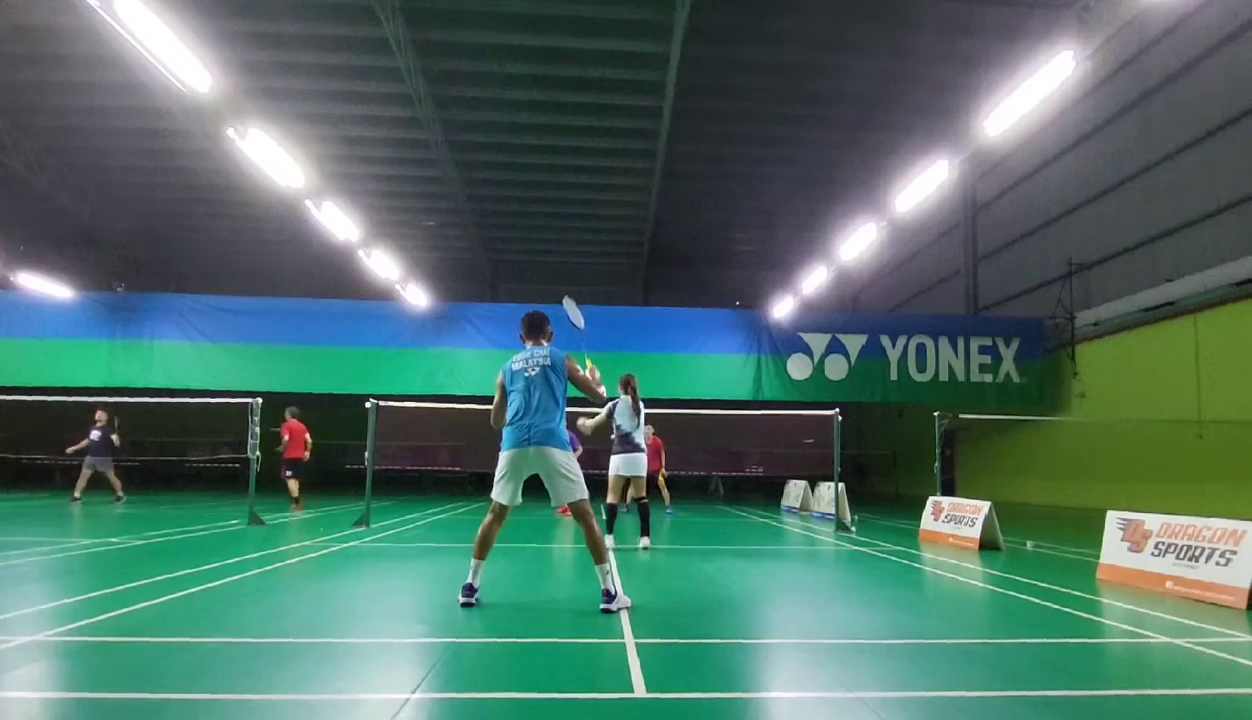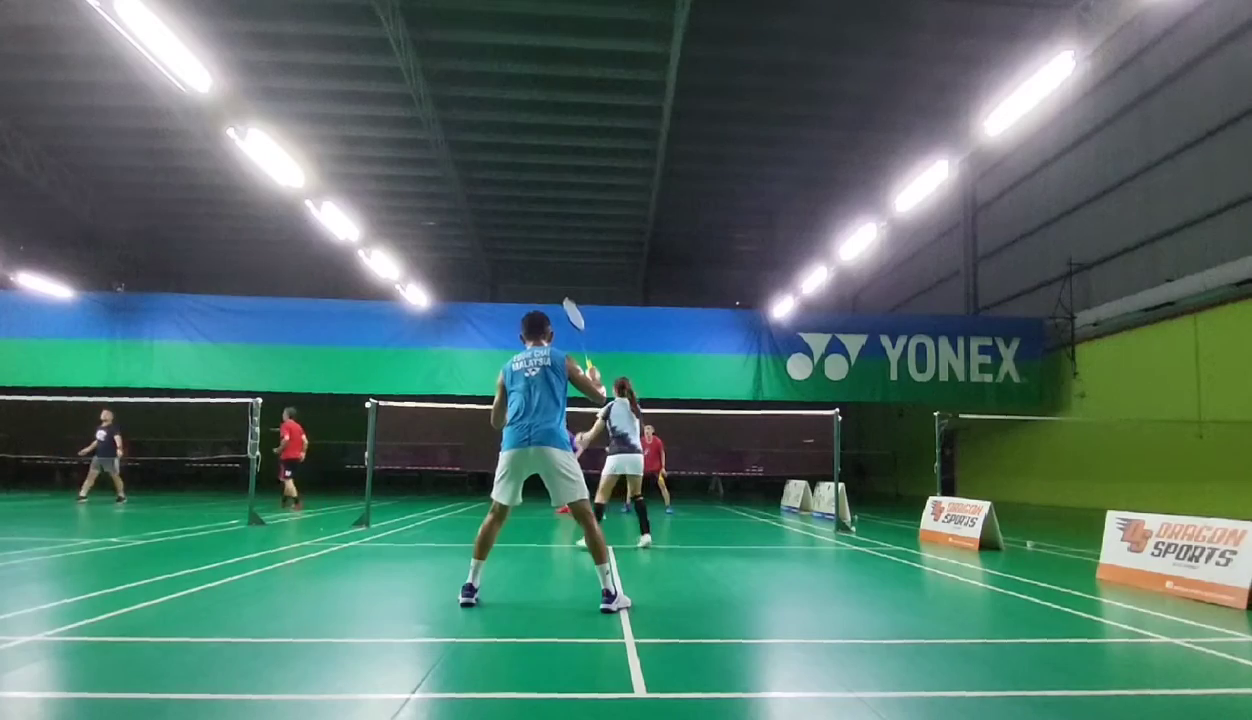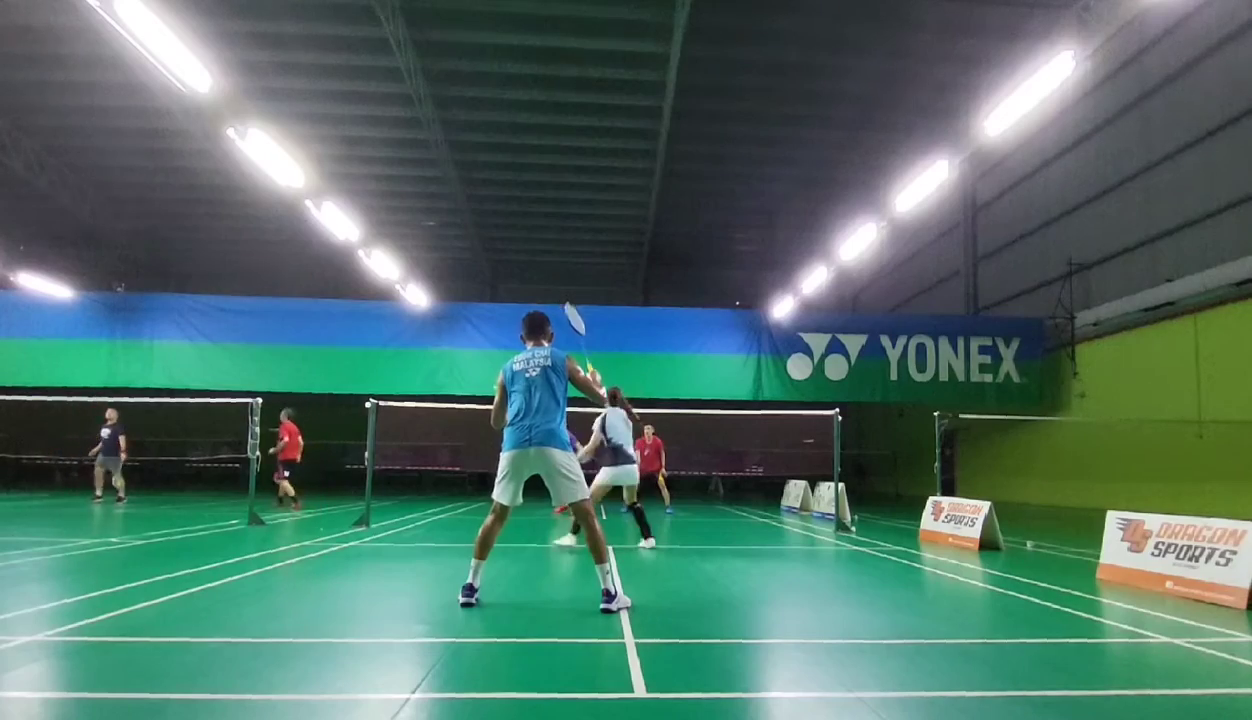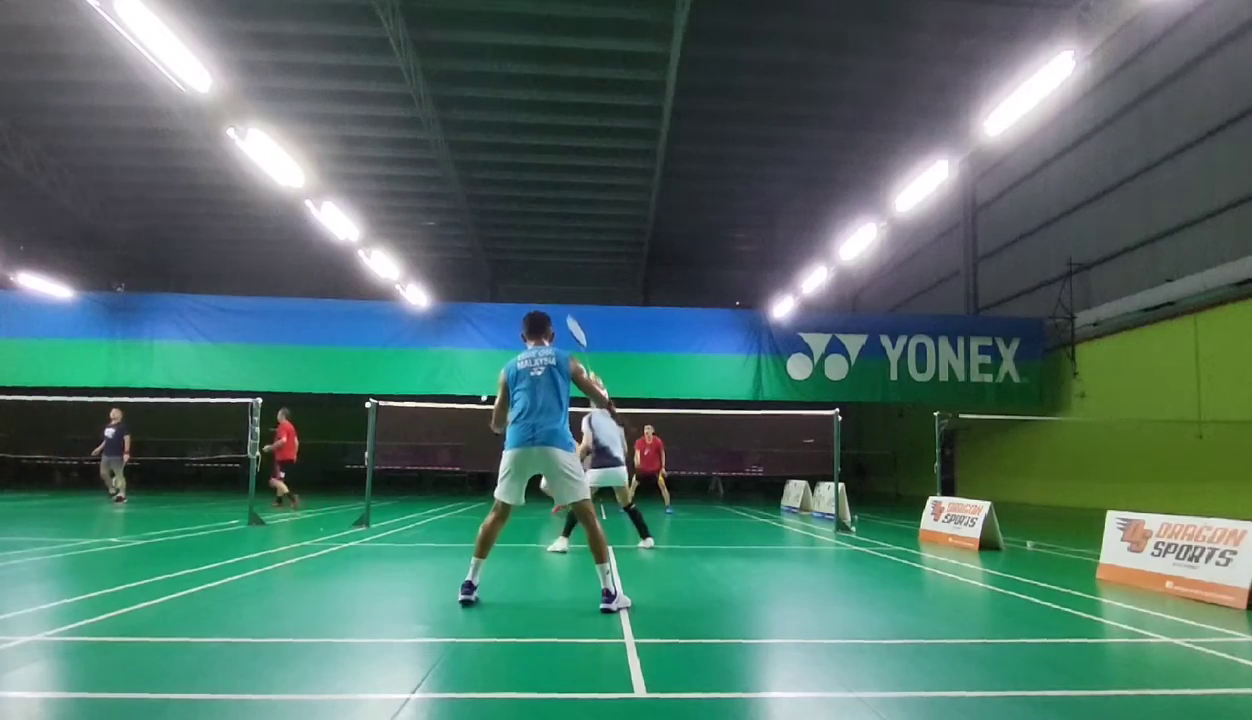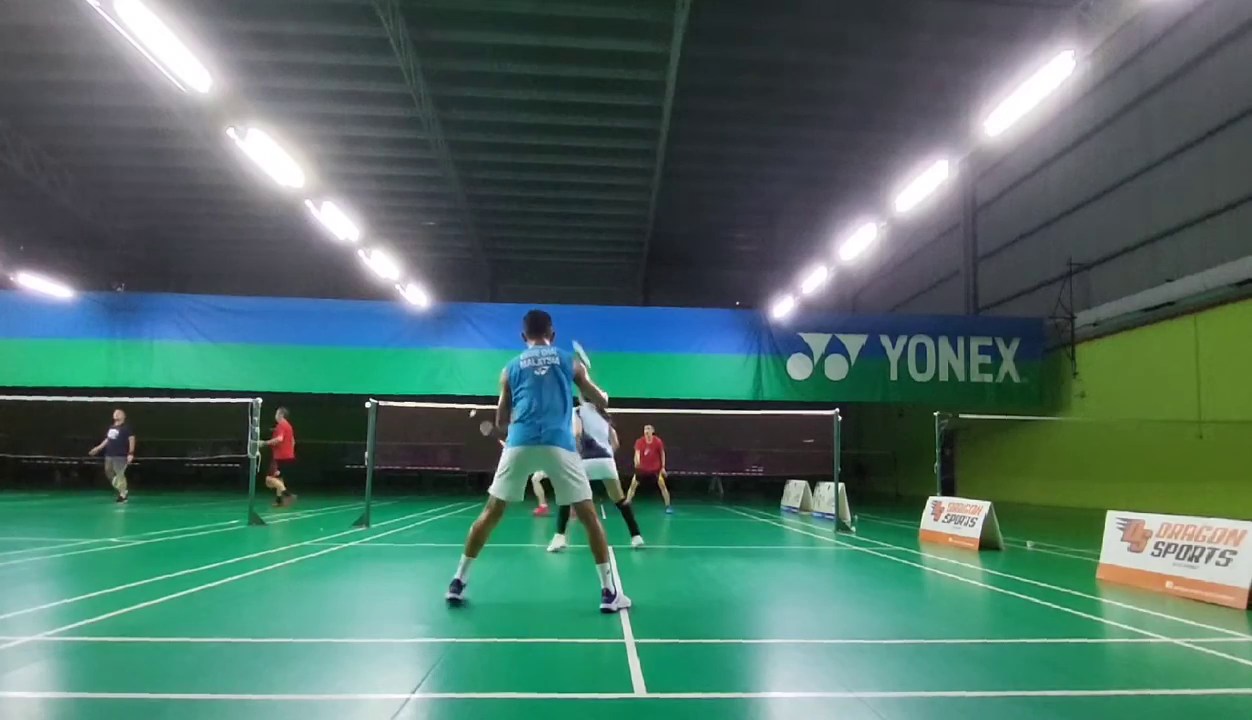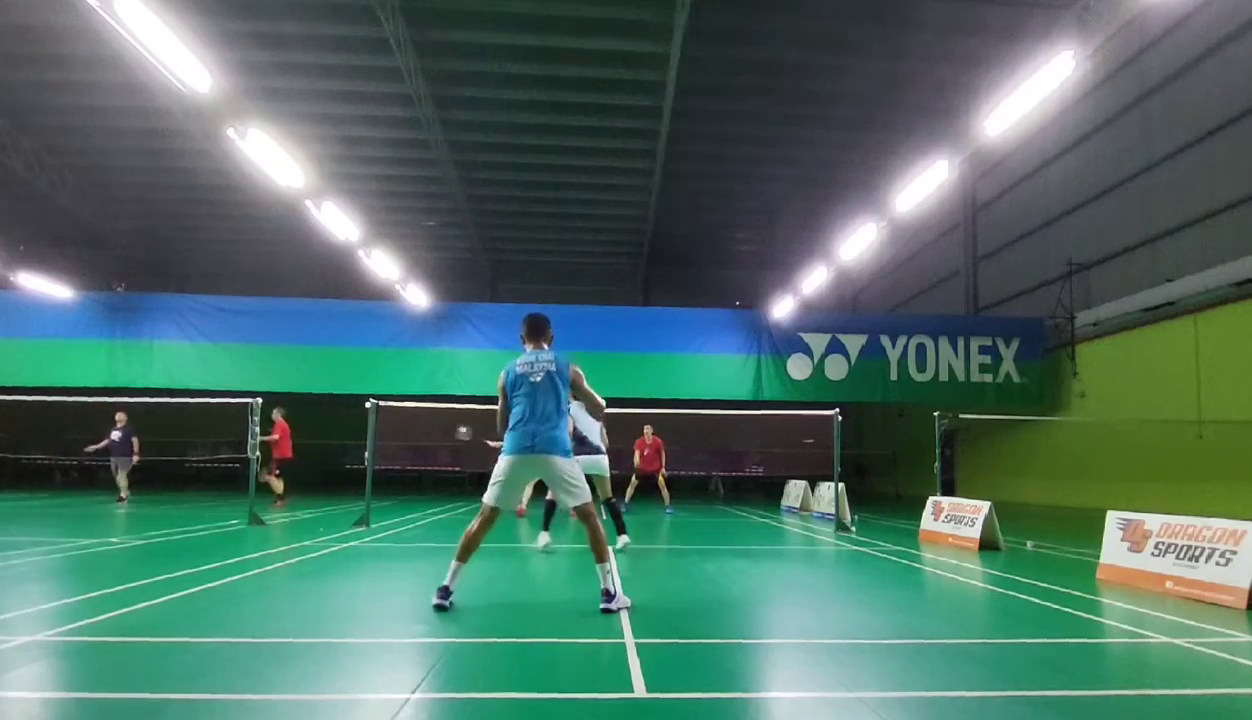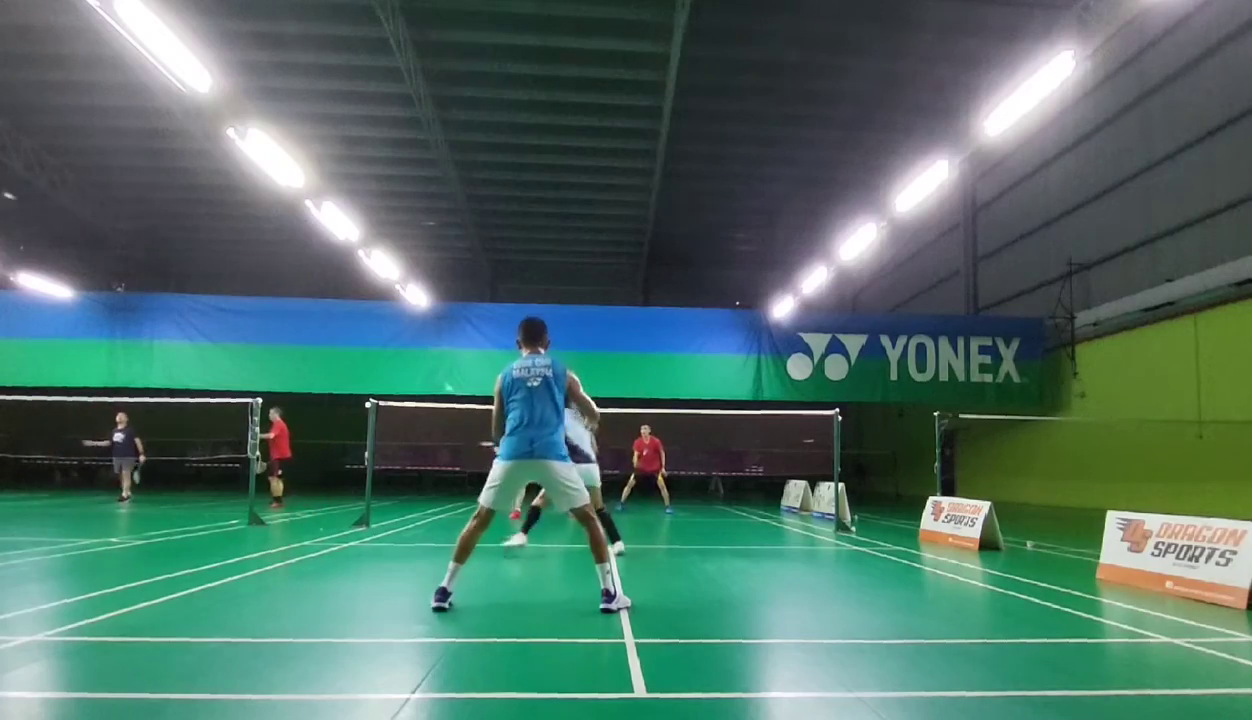
dt=0.1s
person 1, frame 1
left shoulder: (508, 368)
right shoulder: (561, 360)
left elbow: (496, 420)
right elbow: (599, 396)
right wrist: (595, 377)
left hip: (514, 446)
right hip: (552, 445)
left knee: (496, 514)
right knee: (585, 516)
left ankle: (470, 586)
right ankle: (609, 592)
person 1, frame 2
left shoulder: (508, 368)
right shoulder: (562, 360)
left elbow: (496, 421)
right elbow: (599, 397)
right wrist: (595, 378)
left hip: (514, 446)
right hip: (552, 444)
left knee: (496, 515)
right knee: (585, 516)
left ankle: (470, 586)
right ankle: (609, 592)
person 1, frame 3
left shoulder: (508, 369)
right shoulder: (563, 361)
left elbow: (497, 421)
right elbow: (600, 399)
right wrist: (597, 385)
left hip: (515, 447)
right hip: (553, 445)
left knee: (497, 515)
right knee: (587, 516)
left ankle: (471, 586)
right ankle: (609, 593)
person 1, frame 4
left shoulder: (510, 368)
right shoulder: (567, 361)
left elbow: (496, 423)
right elbow: (603, 402)
right wrist: (604, 400)
left hip: (518, 445)
right hip: (556, 445)
left knee: (498, 513)
right knee: (587, 516)
left ankle: (470, 584)
right ankle: (609, 593)
person 1, frame 5
left shoulder: (511, 368)
right shoulder: (569, 362)
left elbow: (501, 422)
right elbow: (601, 402)
left hip: (520, 445)
right hip: (559, 445)
left knee: (492, 512)
right knee: (589, 517)
left ankle: (458, 582)
right ankle: (609, 592)
person 1, frame 6
left shoulder: (508, 372)
right shoulder: (566, 367)
left elbow: (502, 426)
right elbow: (598, 409)
right wrist: (595, 404)
left hip: (515, 451)
right hip: (555, 451)
left knee: (485, 519)
right knee: (590, 518)
left ankle: (446, 589)
right ankle: (609, 592)
person 1, frame 7
left shoulder: (505, 377)
right shoulder: (563, 373)
left elbow: (497, 431)
right elbow: (593, 416)
right wrist: (589, 424)
left hip: (511, 456)
right hip: (552, 456)
left knee: (479, 521)
right knee: (589, 520)
left ankle: (444, 591)
right ankle: (609, 592)
person 2, frame 1
left shoulder: (615, 405)
right shoulder: (639, 405)
left elbow: (596, 423)
left wrist: (584, 422)
left hip: (621, 455)
right hip: (640, 454)
left knee: (613, 496)
right knee: (641, 497)
left ankle: (609, 537)
right ankle: (645, 537)
person 2, frame 2
left shoulder: (610, 407)
right shoulder: (635, 407)
left elbow: (594, 433)
left wrist: (583, 438)
left hip: (618, 456)
right hip: (636, 455)
left knee: (602, 495)
right knee: (636, 495)
right ankle: (645, 534)
person 2, frame 3
left shoulder: (603, 418)
right shoulder: (627, 417)
left elbow: (593, 446)
left wrist: (578, 457)
left hip: (612, 467)
right hip: (631, 466)
left knee: (590, 500)
right knee: (633, 503)
left ankle: (572, 537)
right ankle: (648, 539)
person 2, frame 4
left shoulder: (589, 418)
right shoulder: (614, 420)
left elbow: (587, 444)
right elbow: (624, 448)
left hip: (599, 469)
right hip: (618, 467)
right knee: (627, 504)
left ankle: (563, 540)
right ankle: (647, 538)
person 2, frame 5
left shoulder: (577, 411)
right shoulder: (604, 415)
left elbow: (577, 432)
right elbow: (615, 443)
left hip: (586, 460)
right hip: (606, 460)
right knee: (620, 500)
left ankle: (560, 537)
right ankle: (636, 536)
person 2, frame 6
left shoulder: (570, 409)
left elbow: (569, 430)
right elbow: (605, 442)
left hip: (579, 457)
right hip: (599, 457)
left knee: (554, 493)
right knee: (608, 498)
left ankle: (545, 534)
right ankle: (622, 535)
person 2, frame 7
right shoulder: (581, 419)
right elbow: (594, 449)
right hip: (590, 466)
left knee: (540, 501)
right knee: (598, 509)
left ankle: (522, 536)
right ankle: (616, 543)
